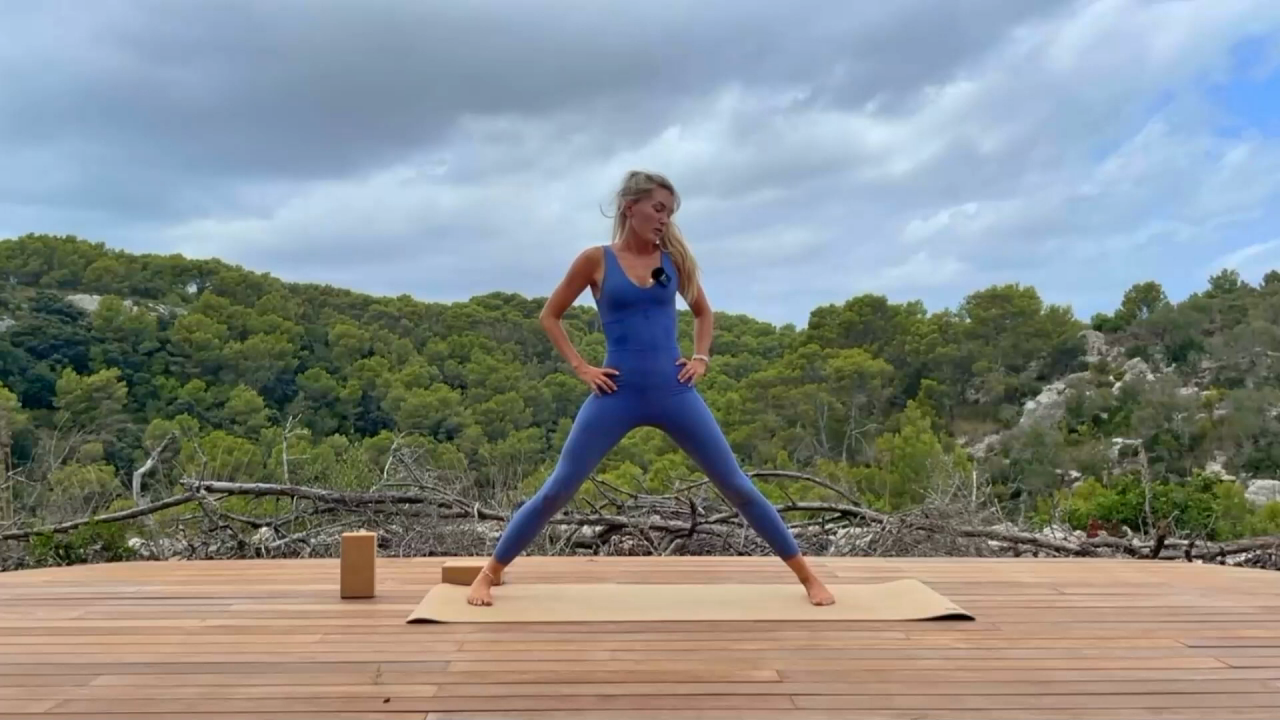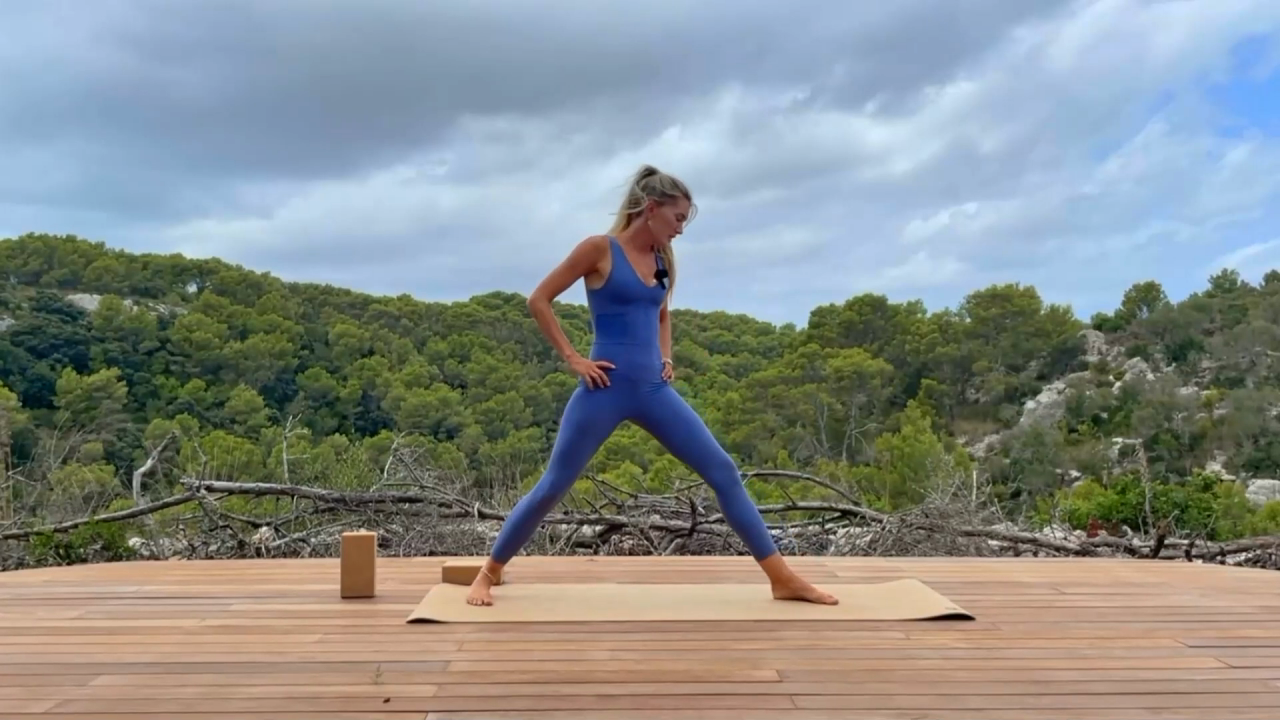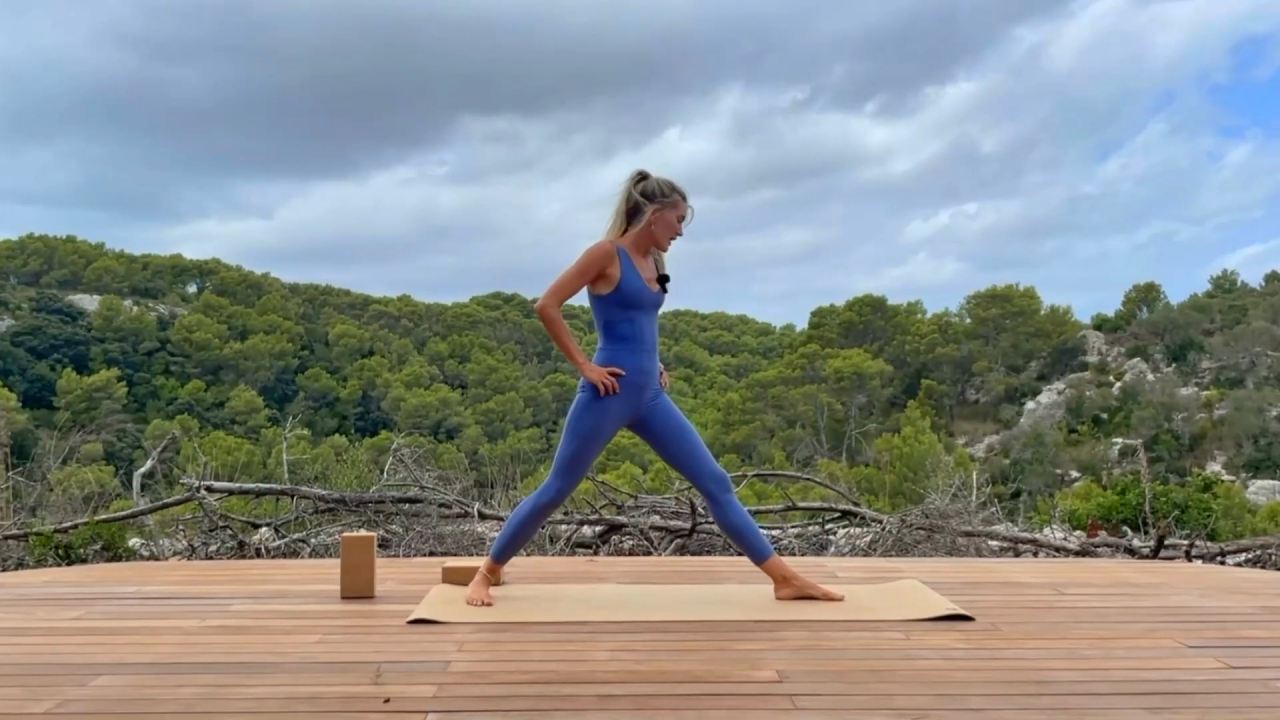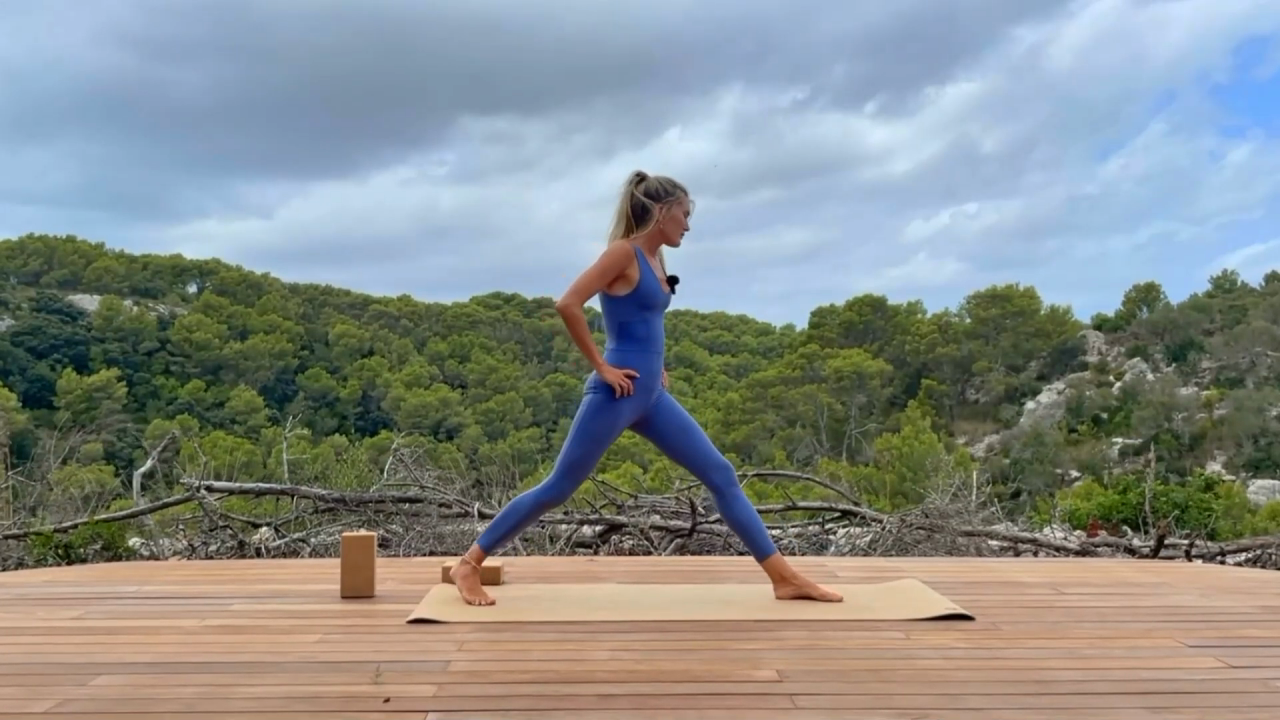
dt=1s
person 1, frame 1
left shoulder: (675, 257)
right shoulder: (596, 260)
left elbow: (704, 313)
right elbow: (550, 315)
left wrist: (701, 358)
right wrist: (580, 366)
left hip: (674, 391)
right hip: (617, 393)
left knee: (737, 486)
right knee: (557, 491)
left ankle: (807, 575)
right ankle: (489, 573)
person 1, frame 2
left shoulder: (662, 260)
right shoulder: (600, 248)
right elbow: (538, 300)
left wrist: (665, 358)
right wrist: (573, 358)
left hip: (653, 388)
right hip: (605, 387)
left knee: (724, 472)
right knee: (553, 486)
left ankle: (783, 579)
right ankle: (487, 574)
person 1, frame 3
left shoulder: (653, 262)
right shoulder: (606, 252)
right elbow: (546, 305)
right wrist: (583, 365)
left hip: (650, 395)
right hip: (609, 393)
left knee: (715, 482)
right knee: (555, 490)
left ankle: (785, 579)
right ankle: (484, 575)
person 1, frame 4
left shoulder: (654, 259)
right shoulder: (623, 251)
right elbow: (568, 304)
right wrist: (600, 367)
left hip: (650, 394)
right hip: (615, 393)
left knee: (721, 475)
right knee: (557, 488)
left ankle: (784, 578)
right ankle: (469, 564)
